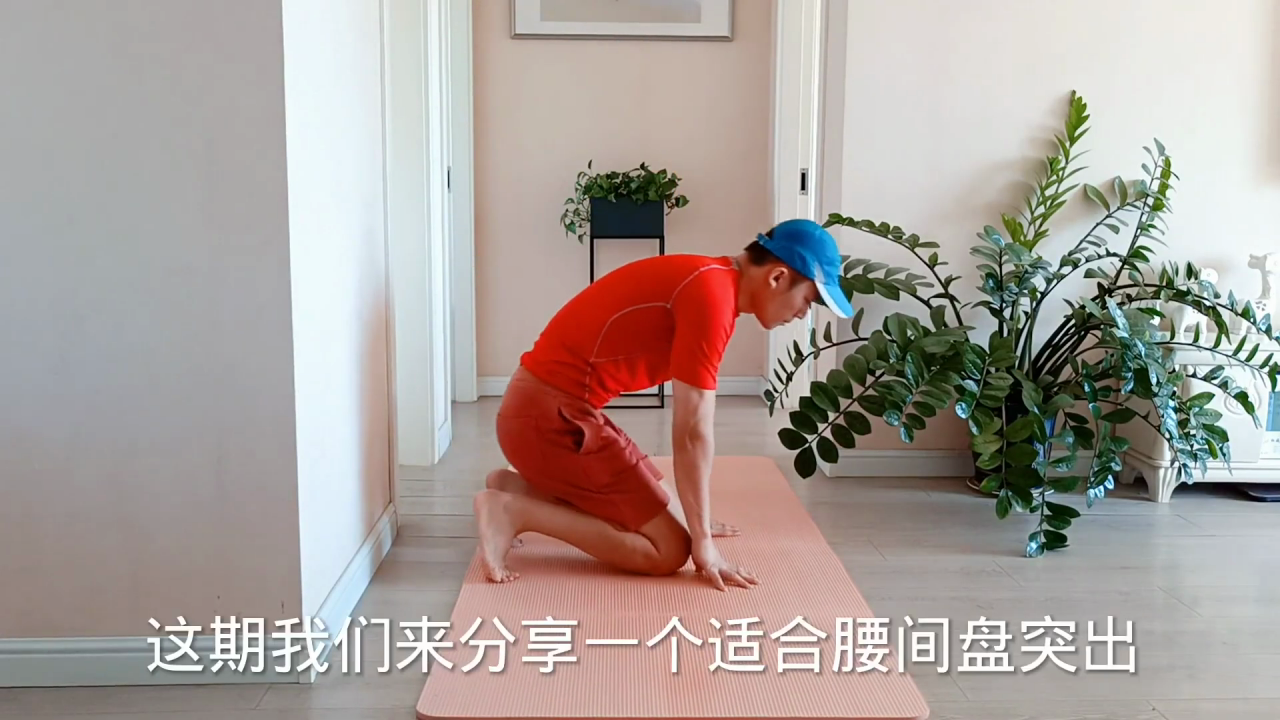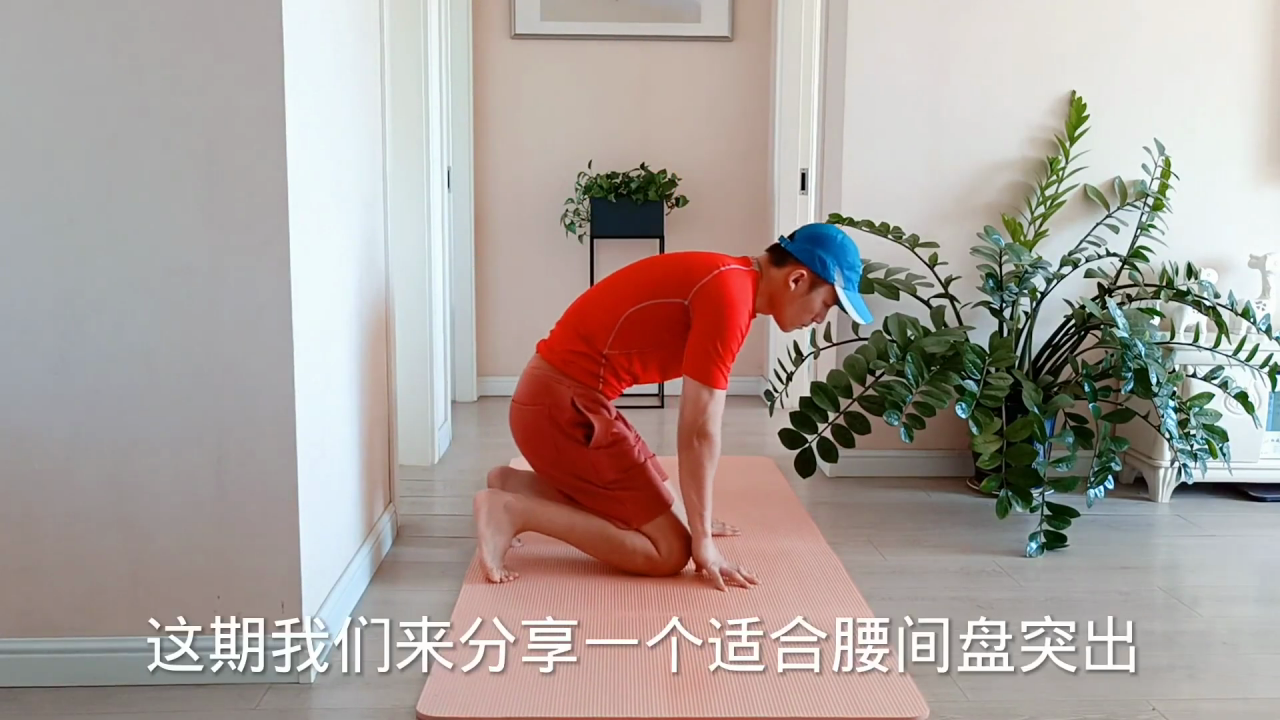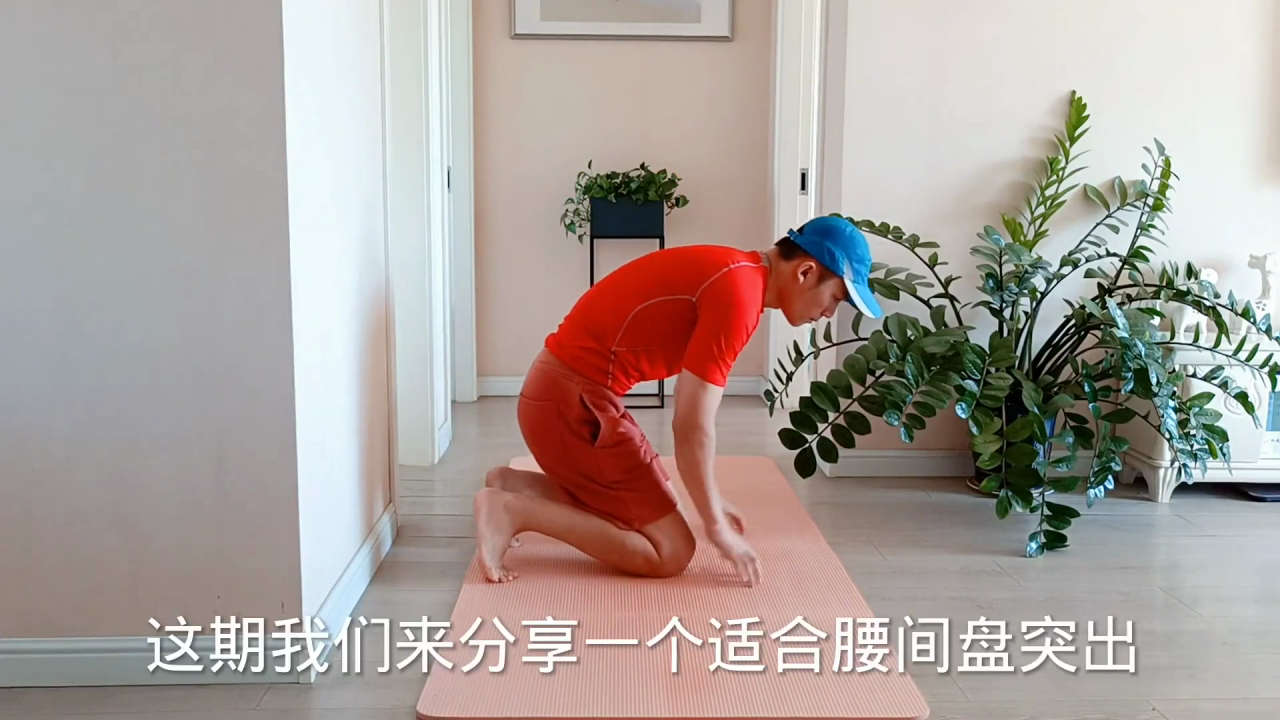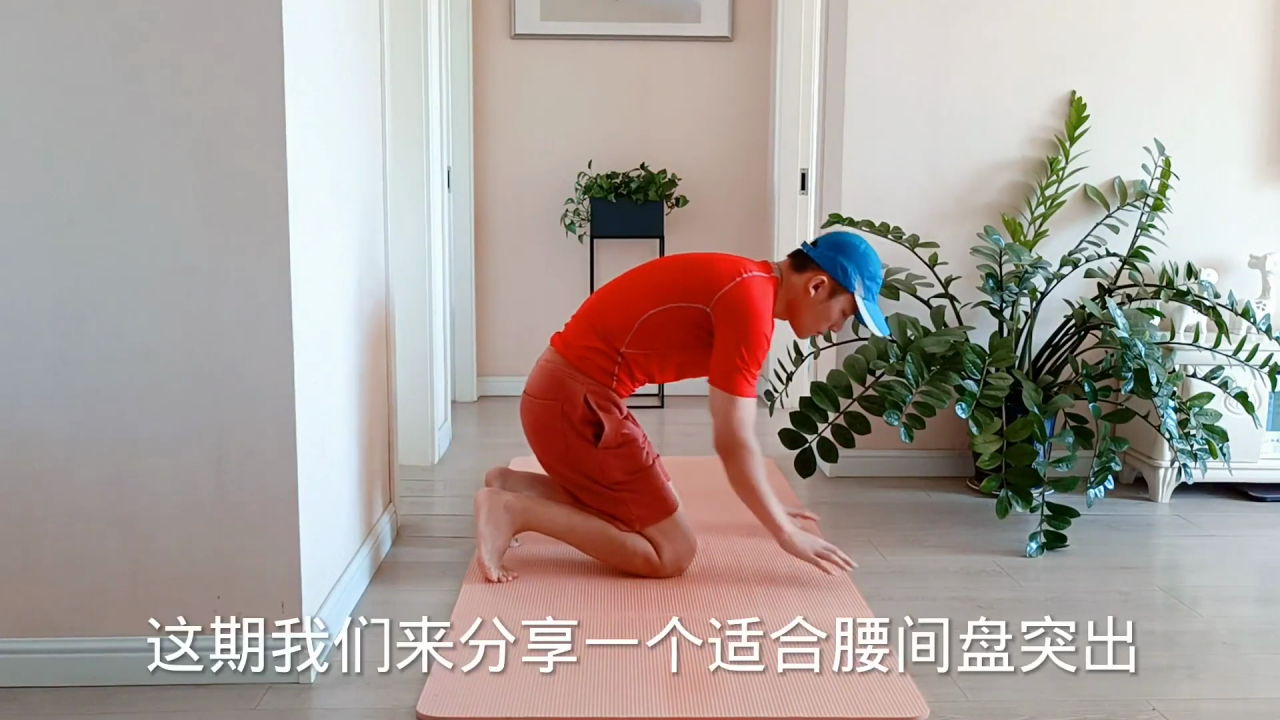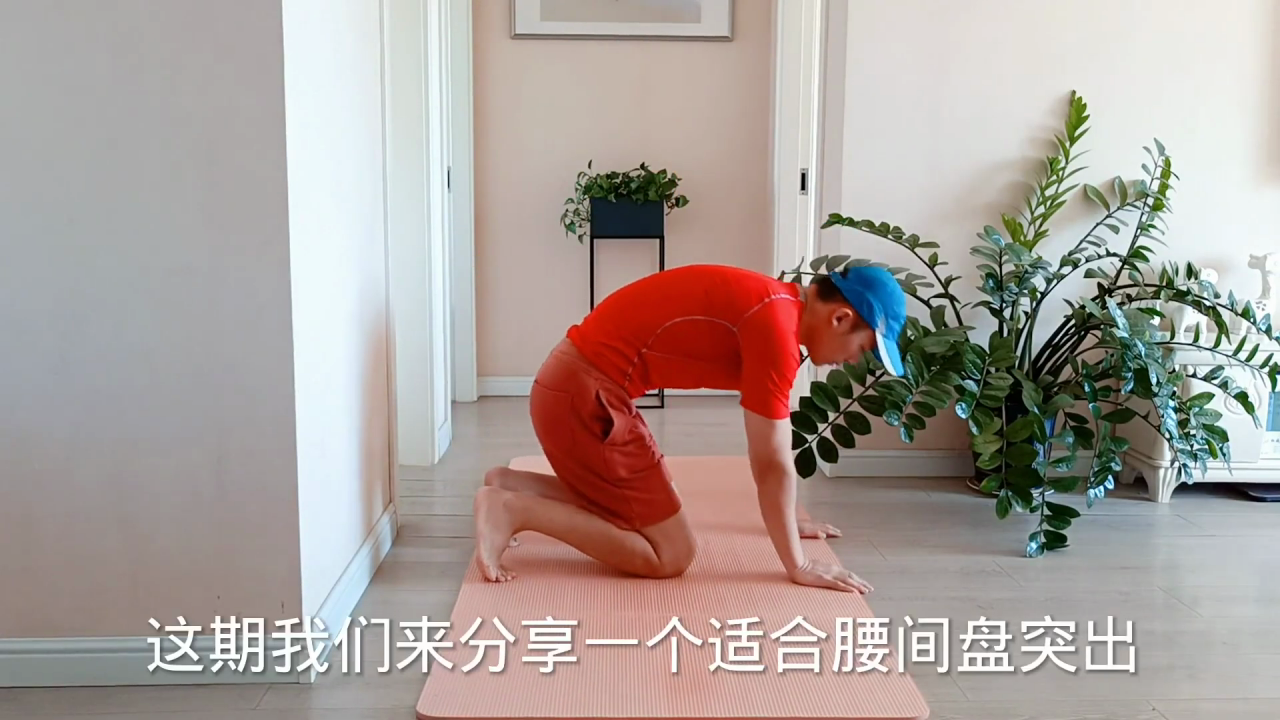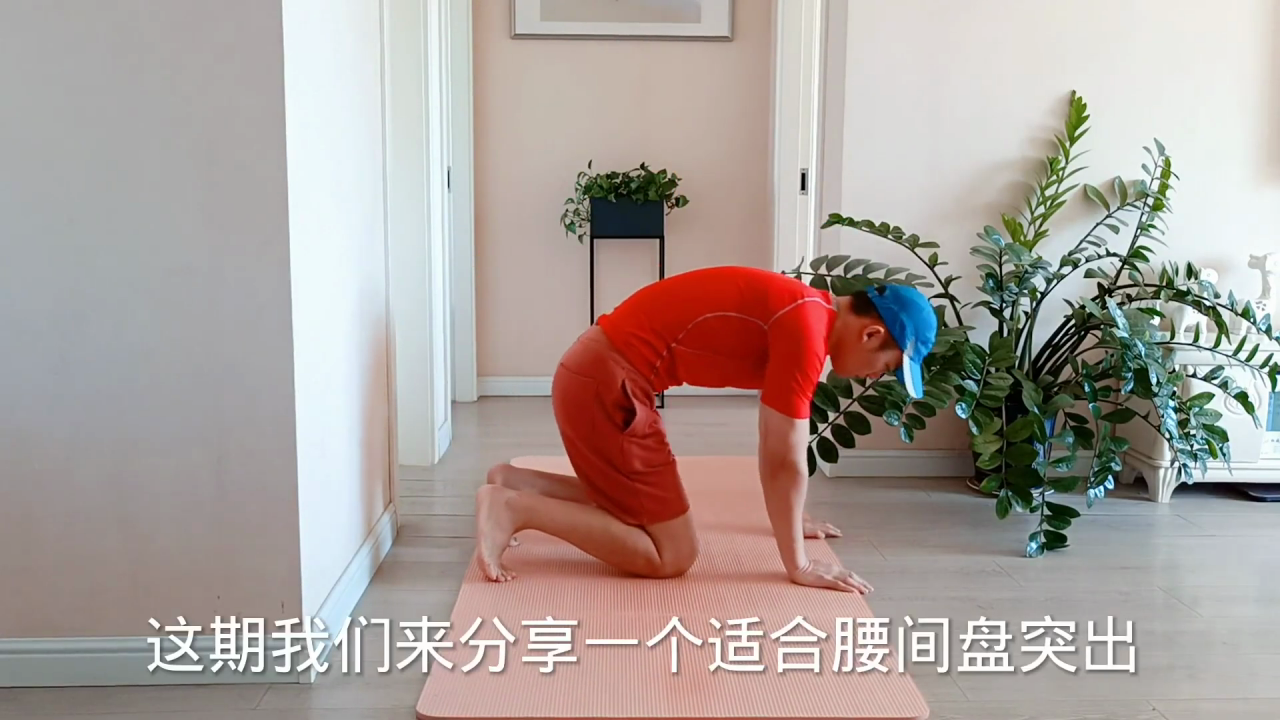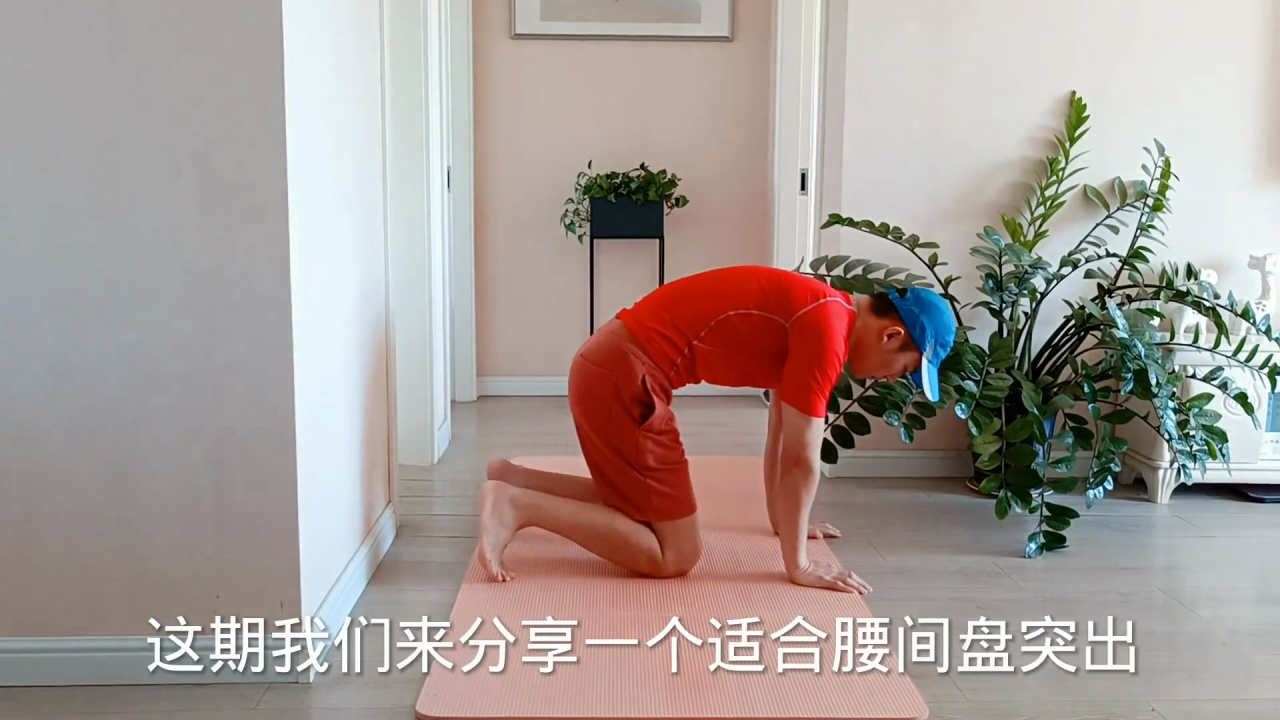
dt=0.2s
person 1, frame 1
left shoulder: (709, 281)
right shoulder: (712, 296)
left elbow: (692, 424)
right elbow: (692, 433)
left wrist: (695, 517)
right wrist: (703, 542)
left hip: (546, 405)
right hip: (551, 415)
left knee: (661, 508)
right knee: (668, 550)
left ankle: (518, 487)
right ankle: (512, 510)
person 1, frame 2
left shoulder: (728, 280)
right shoulder: (730, 296)
left elbow: (695, 422)
right elbow: (699, 431)
left wrist: (699, 521)
right wrist: (703, 540)
left hip: (561, 393)
right hip: (564, 405)
left knee: (655, 511)
right knee: (669, 552)
left ankle: (516, 485)
right ankle: (512, 510)
person 1, frame 3
left shoulder: (737, 275)
right shoulder: (737, 293)
left elbow: (693, 415)
right elbow: (692, 426)
left wrist: (711, 507)
right wrist: (714, 524)
left hip: (565, 387)
right hip: (572, 399)
left knee: (649, 507)
right knee: (671, 553)
left ankle: (516, 485)
right ankle: (513, 509)
person 1, frame 4
left shoulder: (748, 285)
right shoulder: (751, 304)
left elbow: (732, 424)
right elbow: (734, 442)
left wrist: (763, 503)
right wrist: (786, 534)
left hip: (568, 388)
right hip: (576, 400)
left knee: (641, 509)
right knee: (672, 554)
left ankle: (513, 486)
right ankle: (513, 510)
person 1, frame 5
left shoulder: (774, 304)
right shoulder: (776, 324)
left elbow: (768, 444)
right elbow: (772, 463)
left wrist: (787, 523)
right wrist: (797, 564)
left hip: (577, 382)
right hip: (585, 394)
left knee: (641, 510)
right knee: (671, 555)
left ankle: (513, 486)
right ankle: (511, 510)
person 1, frame 6
left shoulder: (804, 311)
right shoulder: (806, 329)
left elbow: (775, 440)
right elbow: (786, 461)
left wrist: (789, 522)
right wrist: (797, 565)
left hip: (594, 371)
right hip: (607, 384)
left knee: (637, 509)
right knee: (672, 555)
left ankle: (516, 482)
right ankle: (514, 507)
person 1, frame 7
left shoulder: (817, 311)
right shoulder: (827, 329)
left elbow: (781, 435)
right elbow: (800, 460)
left wrist: (783, 520)
right wrist: (798, 565)
left hip: (609, 363)
right hip: (625, 377)
left knee: (636, 506)
right knee: (674, 555)
left ankle: (514, 481)
right ankle: (516, 504)
